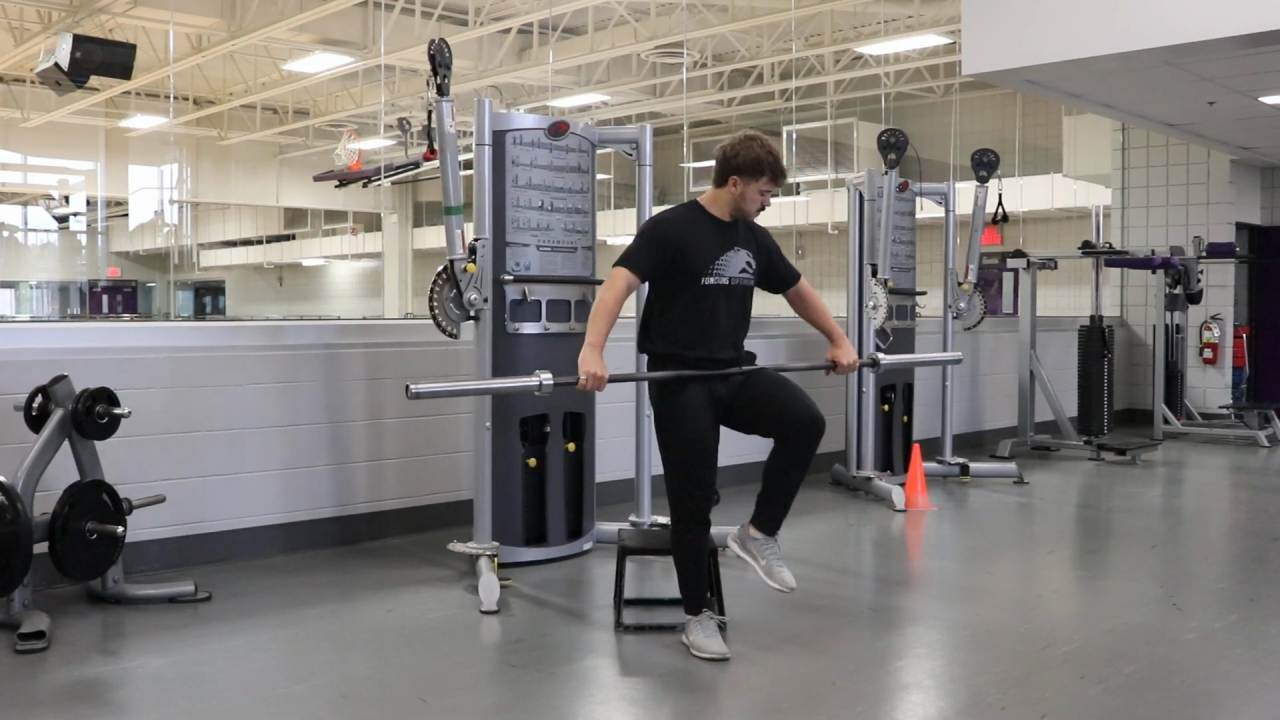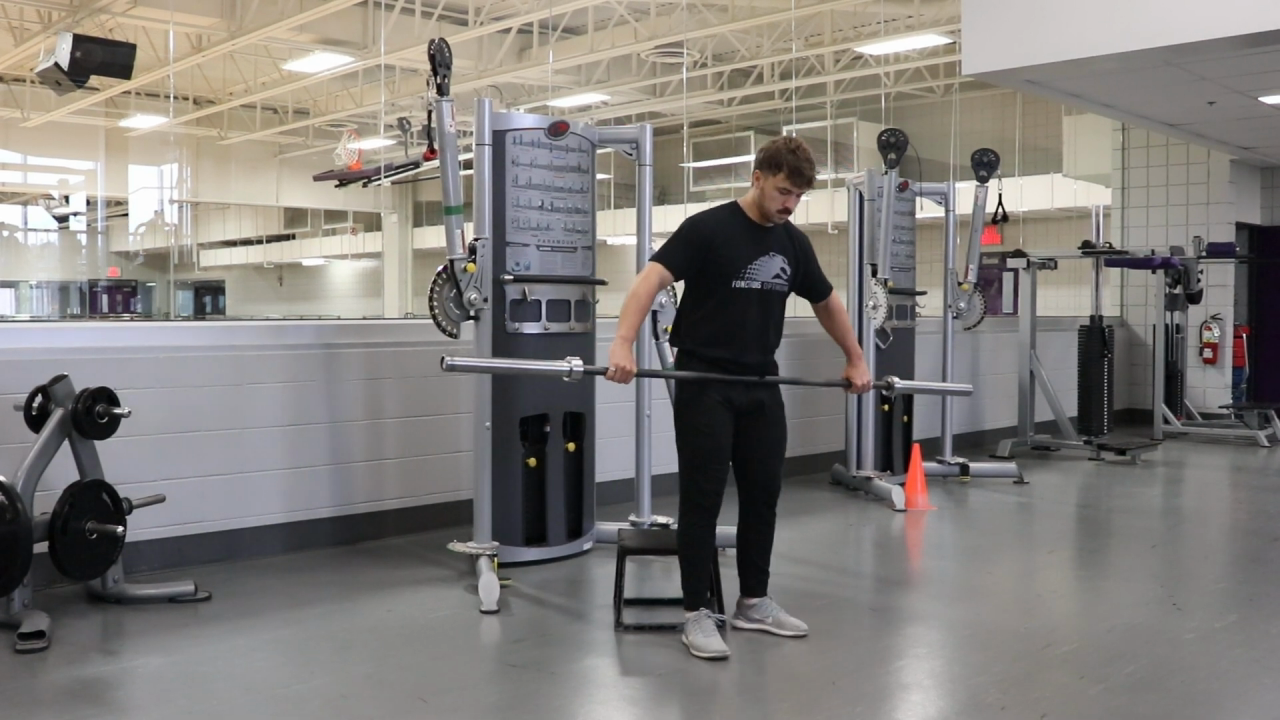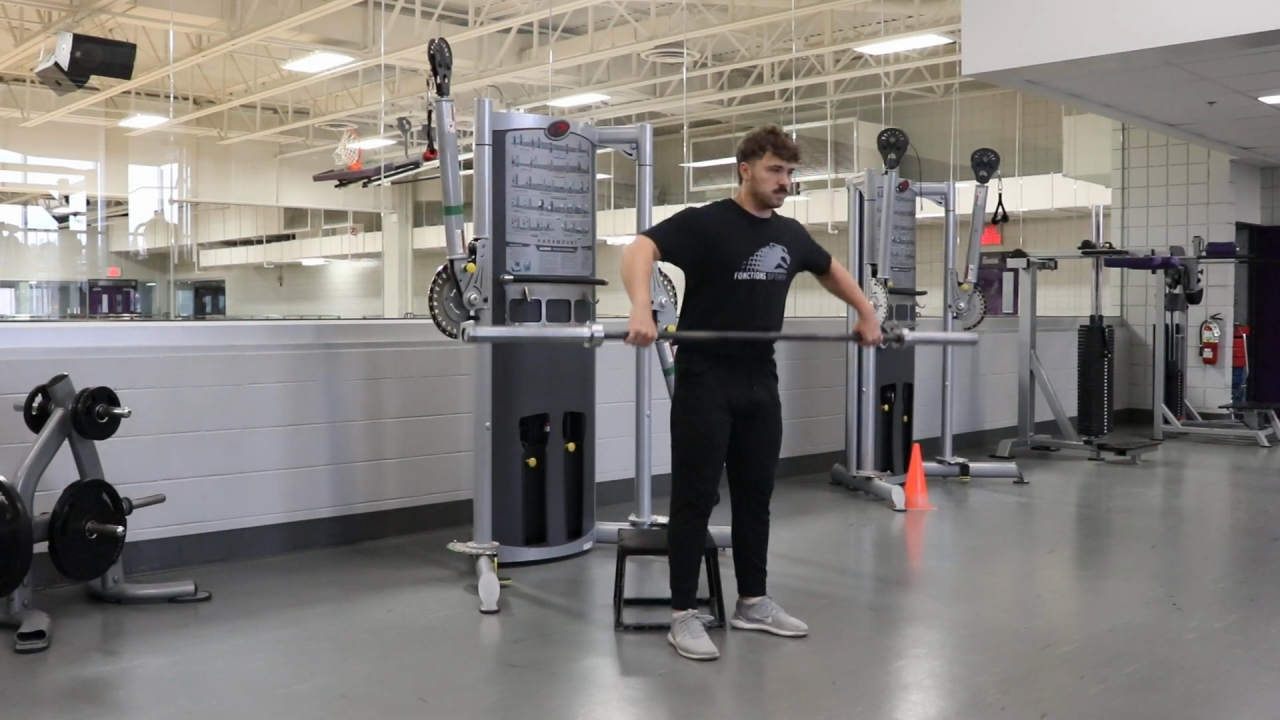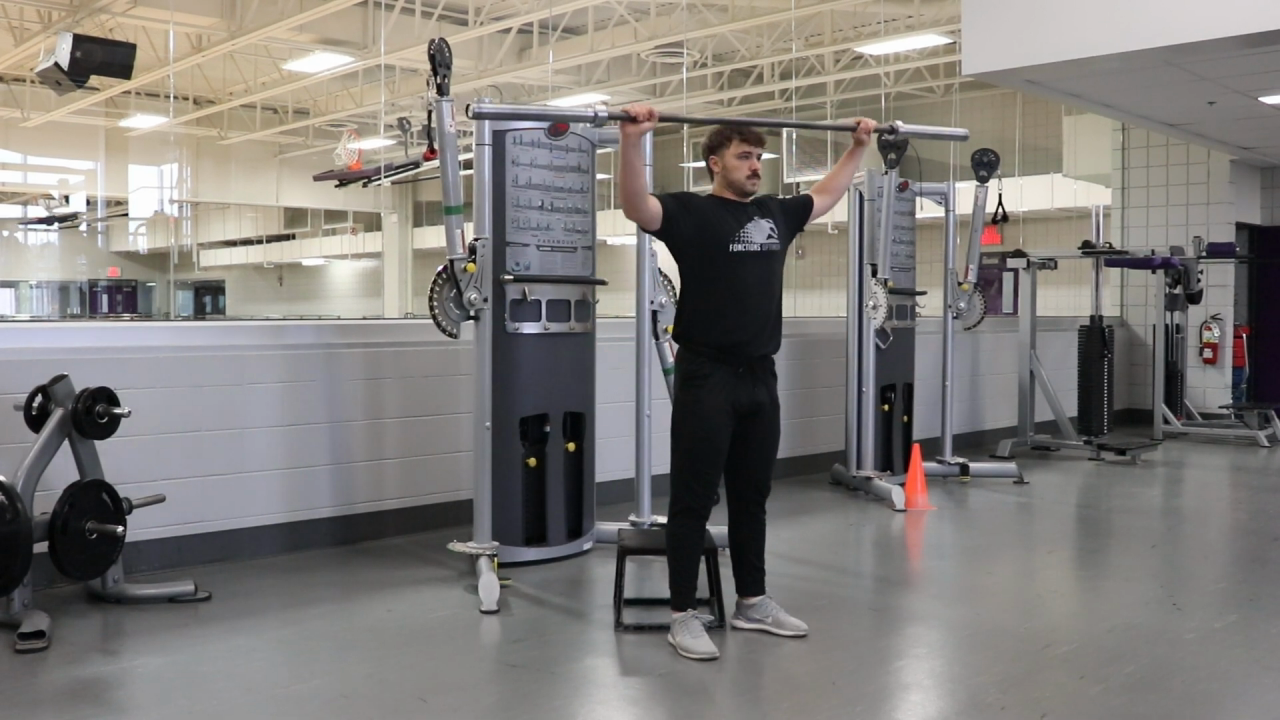
dt=0.5s
person 1, frame 1
left shoulder: (755, 238)
right shoulder: (671, 229)
left elbow: (797, 290)
right elbow: (619, 282)
left wrist: (838, 340)
right wrist: (593, 349)
left hip: (737, 372)
right hip: (680, 380)
left knee: (805, 422)
right knee: (692, 500)
left ankle: (759, 533)
right ankle: (698, 614)
person 1, frame 2
left shoulder: (794, 243)
right shoulder: (708, 228)
left elbow: (826, 302)
right elbow: (651, 278)
left wrist: (856, 359)
right wrist: (623, 343)
left hip: (761, 384)
right hip: (705, 383)
left knee: (763, 495)
right knee: (702, 497)
left ankle: (753, 601)
right ankle: (697, 613)
person 1, frame 3
left shoulder: (789, 233)
right shoulder: (705, 223)
left elbow: (828, 268)
right elbow: (639, 252)
left wrist: (864, 310)
right wrist: (641, 308)
left hip: (759, 380)
right hip: (705, 379)
left knee: (755, 495)
right knee: (695, 497)
left ankle: (753, 600)
right ankle: (683, 614)
person 1, frame 4
left shoulder: (774, 213)
right shoulder: (691, 212)
left elbow: (826, 195)
right elbow: (635, 206)
left wrist: (858, 146)
right wrist: (630, 138)
left hip: (760, 378)
right hip: (707, 379)
left knee: (752, 497)
right knee: (694, 500)
left ankle: (752, 601)
right ankle: (683, 615)
